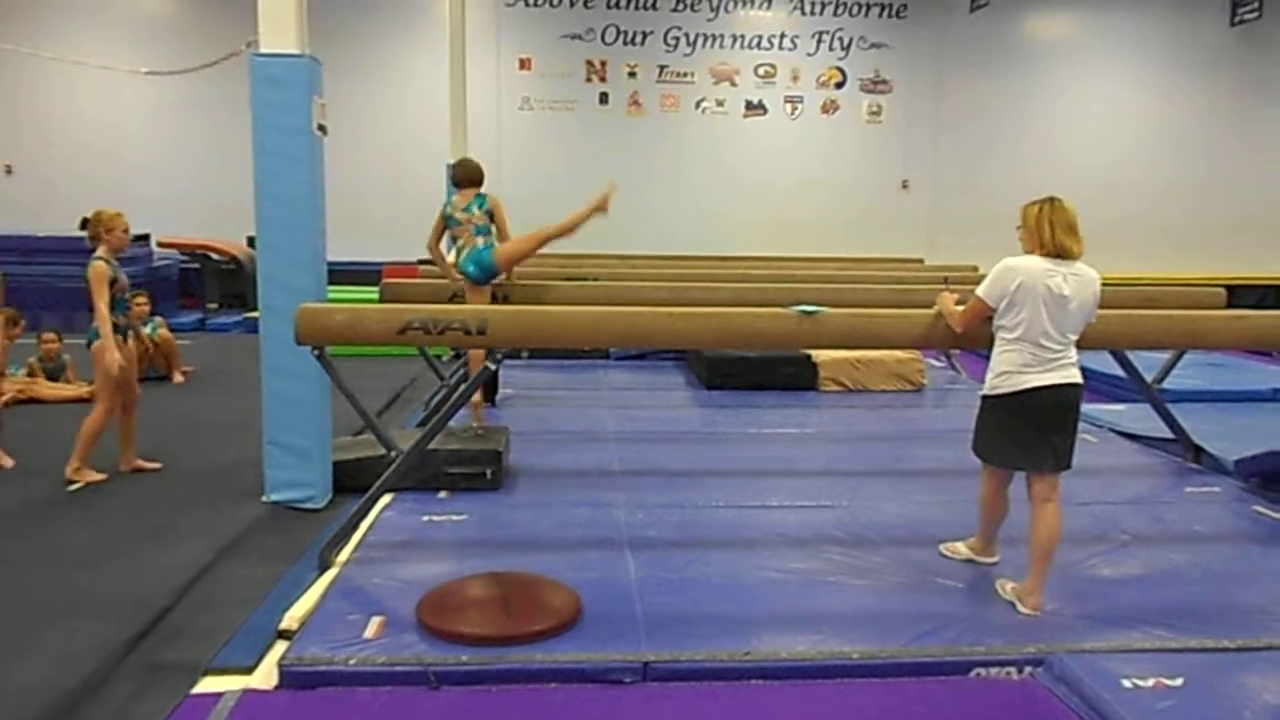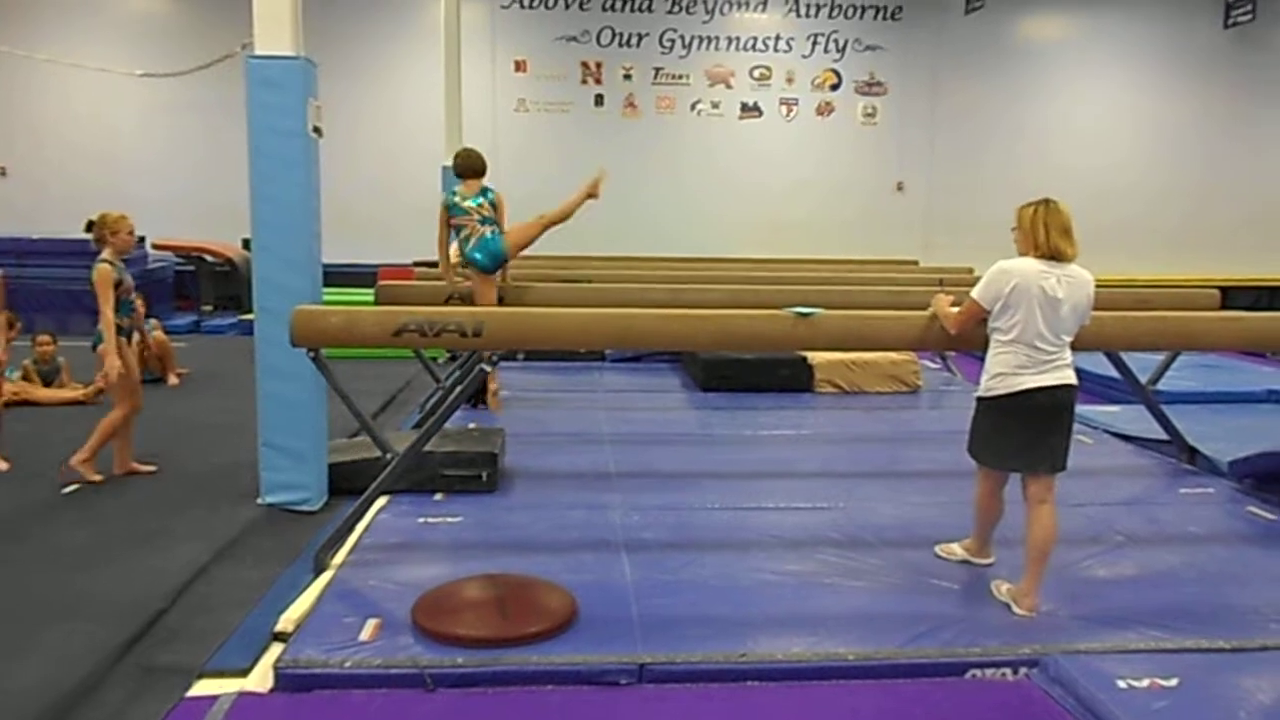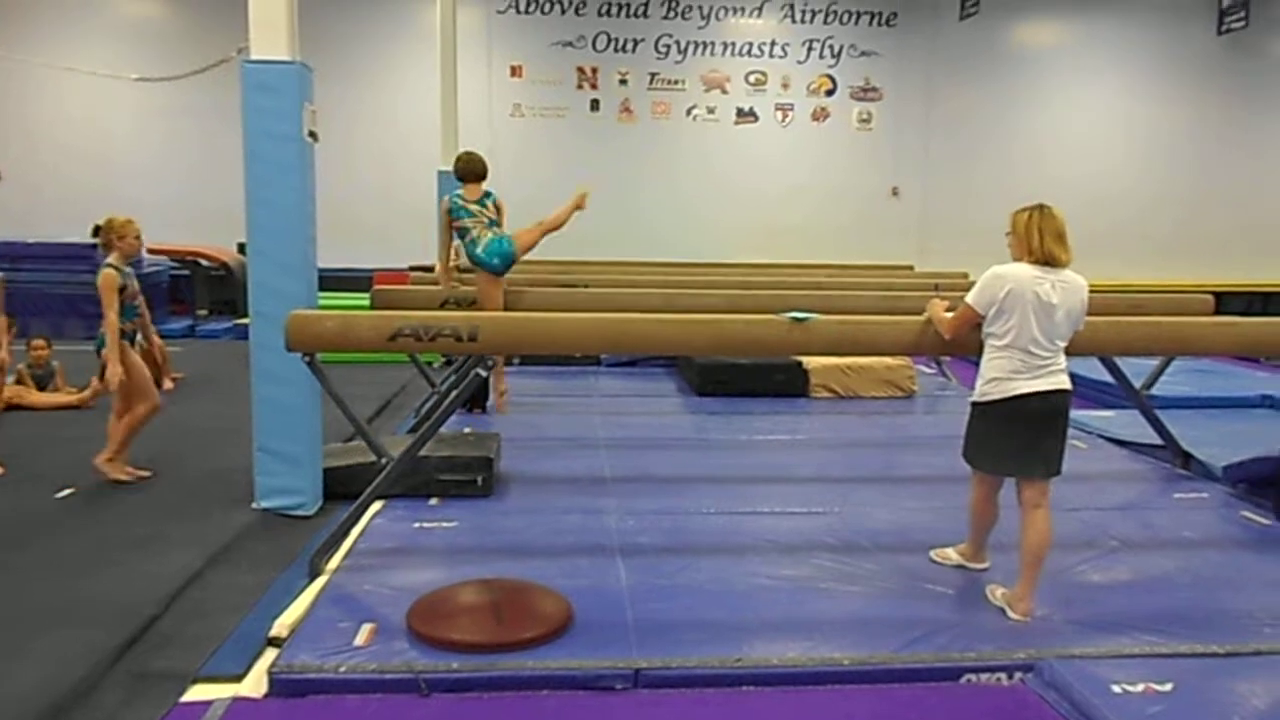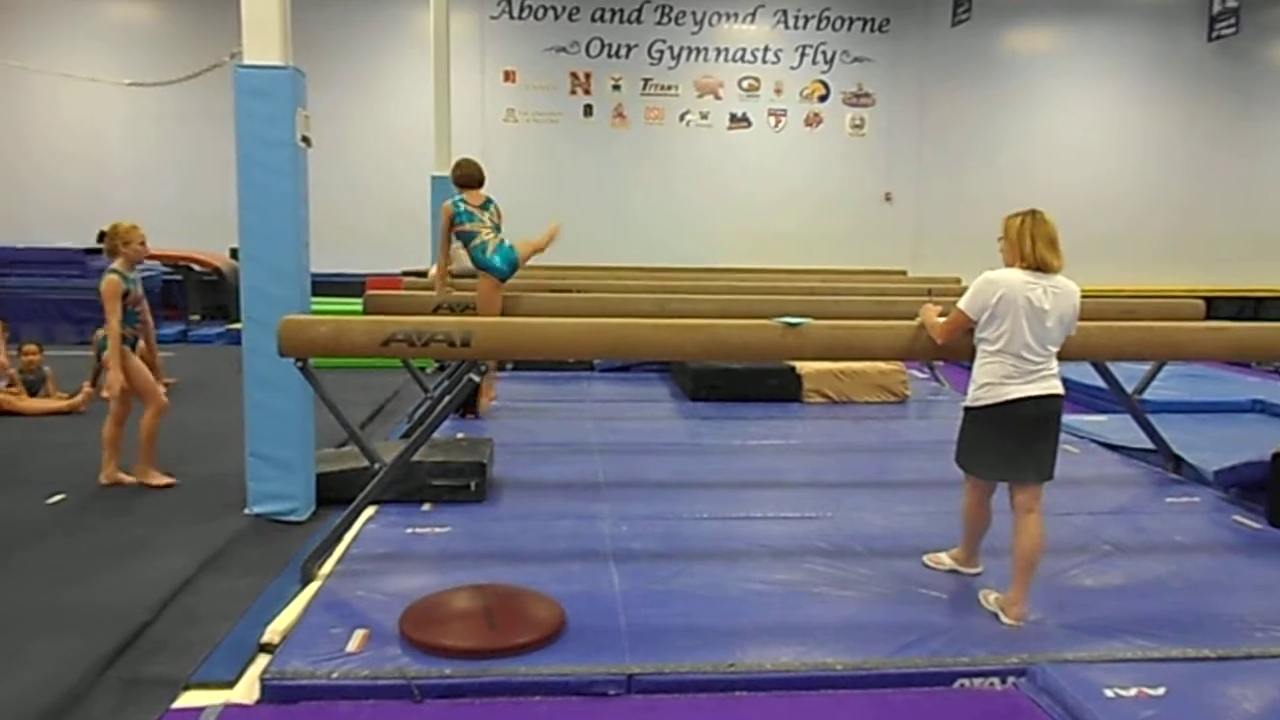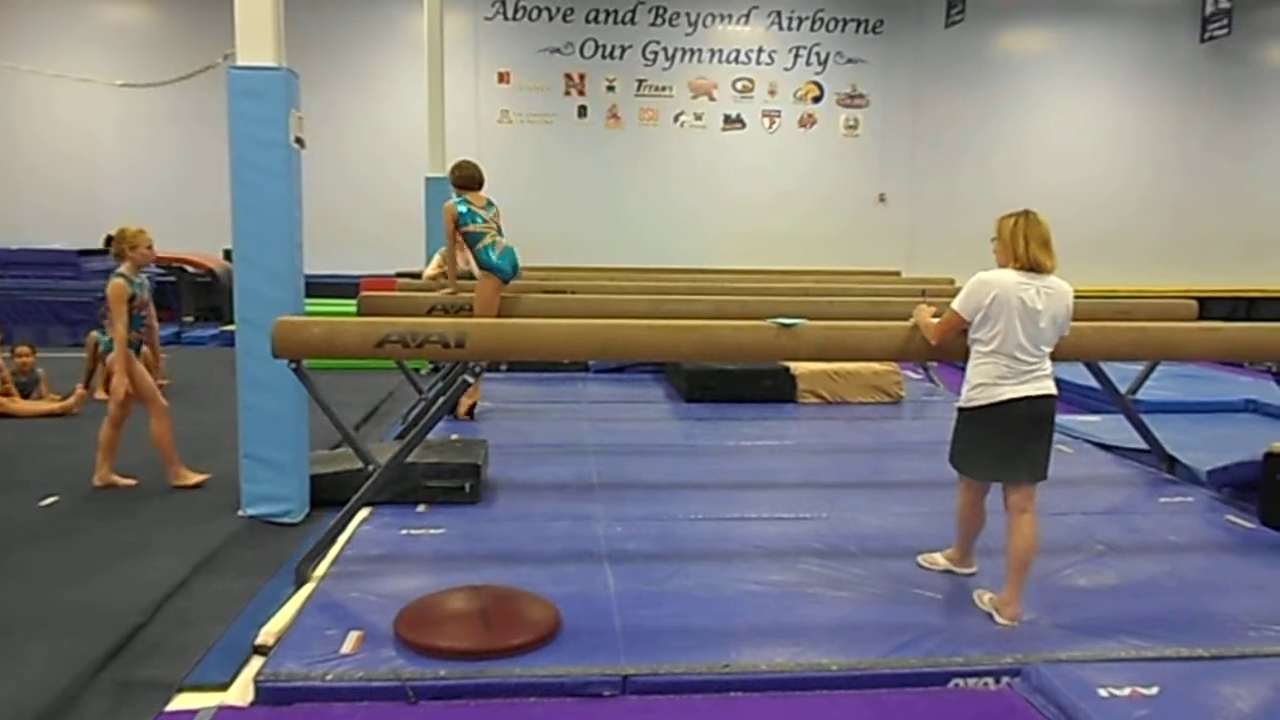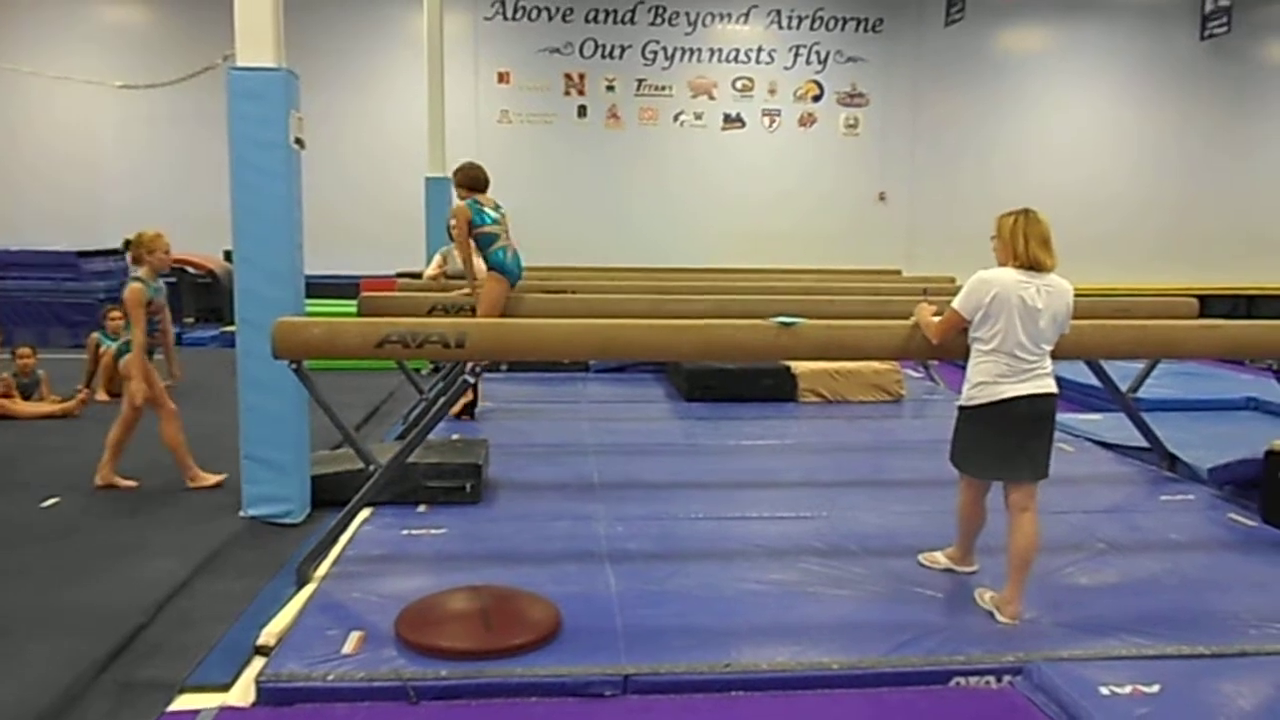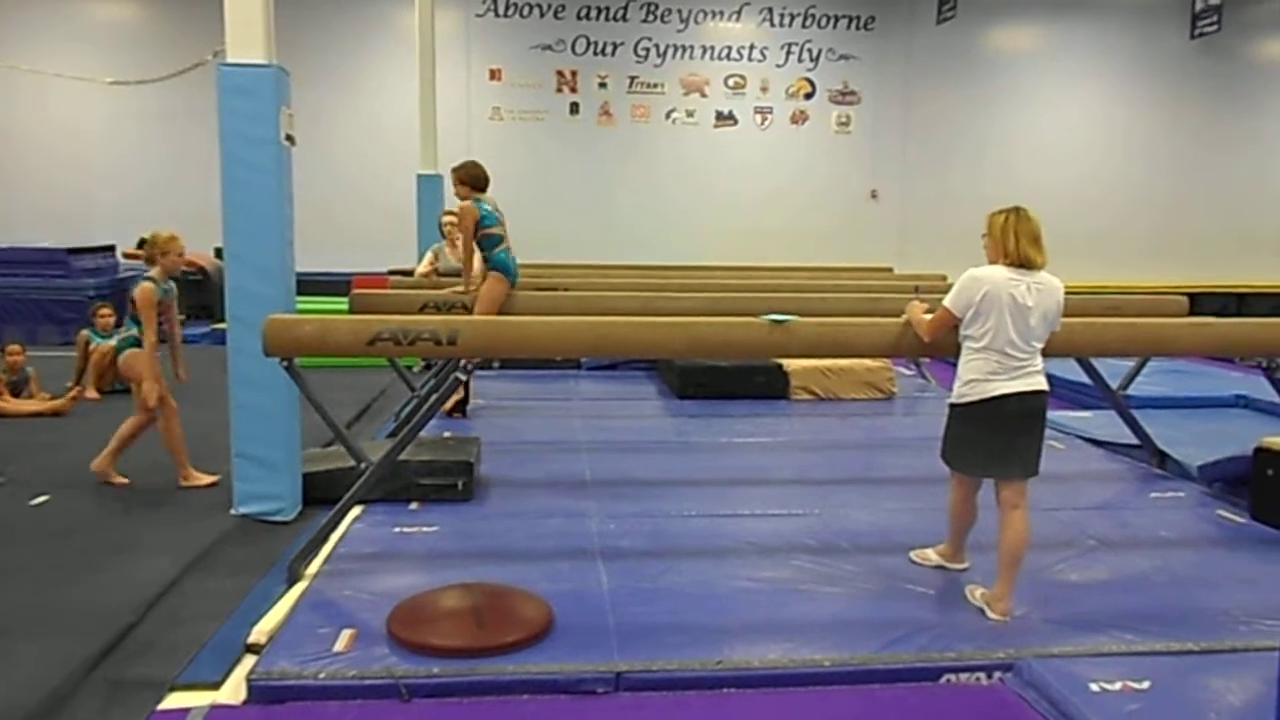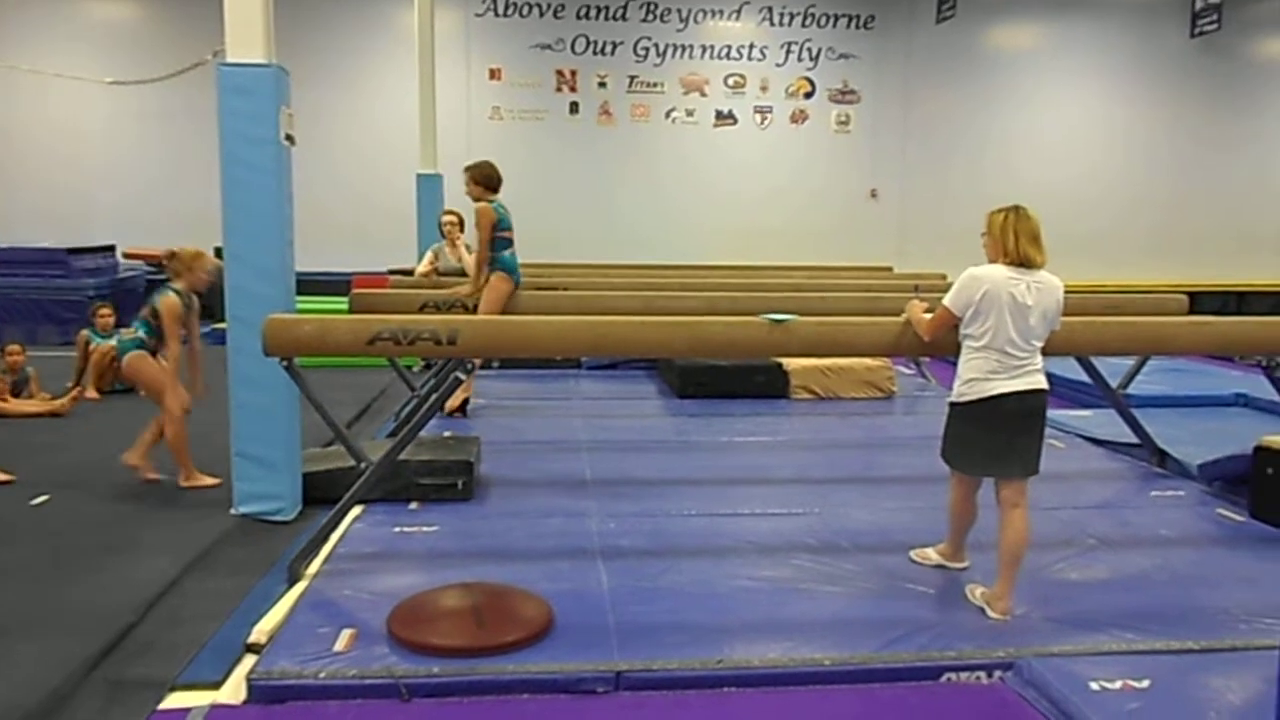
dt=0.1s
person 1, frame 1
left shoulder: (1013, 269)
right shoulder: (1089, 279)
left elbow: (963, 323)
left wrist: (946, 305)
left hip: (1012, 391)
right hip: (1064, 390)
left knee: (996, 479)
right knee: (1046, 493)
left ankle: (983, 545)
right ankle: (1032, 591)
person 1, frame 2
left shoulder: (1007, 272)
right shoulder: (1083, 281)
left elbow: (958, 325)
left wrist: (942, 307)
left hip: (1007, 392)
right hip: (1059, 392)
left knee: (991, 480)
right knee: (1041, 494)
left ankle: (979, 547)
right ankle: (1028, 592)
person 1, frame 3
left shoulder: (1002, 277)
right shoulder: (1077, 286)
left elbow: (953, 329)
left wrist: (936, 311)
left hip: (1002, 397)
right hip: (1053, 396)
left knee: (985, 484)
right knee: (1036, 499)
left ankle: (974, 551)
right ankle: (1023, 596)
person 1, frame 4
left shoulder: (994, 283)
right shoulder: (1069, 291)
left elbow: (945, 335)
left wrist: (929, 316)
left hip: (994, 402)
right hip: (1046, 401)
left knee: (978, 488)
right knee: (1029, 503)
left ankle: (967, 555)
right ankle: (1016, 600)
person 1, frame 5
left shoulder: (987, 284)
right shoulder: (1062, 292)
left elbow: (939, 335)
left wrist: (923, 317)
left hip: (988, 403)
right hip: (1039, 401)
left knee: (972, 489)
right knee: (1022, 503)
left ankle: (962, 555)
right ankle: (1010, 601)
person 1, frame 6
left shoulder: (987, 282)
right shoulder: (1062, 290)
left elbow: (939, 334)
left wrist: (924, 316)
left hip: (988, 401)
right hip: (1039, 400)
left knee: (973, 487)
right knee: (1023, 502)
left ankle: (962, 554)
right ankle: (1012, 599)
person 1, frame 7
left shoulder: (978, 280)
right shoulder: (1053, 288)
left elbow: (931, 332)
left wrist: (915, 313)
left hip: (979, 398)
right hip: (1030, 397)
left knee: (964, 485)
right knee: (1014, 499)
left ankle: (953, 551)
right ankle: (1002, 597)
person 1, frame 8
left shoulder: (978, 279)
right shoulder: (1052, 287)
left elbow: (931, 331)
left wrist: (915, 313)
left hip: (979, 398)
right hip: (1030, 397)
left knee: (964, 484)
right knee: (1014, 498)
left ankle: (954, 551)
right ankle: (1002, 596)
person 2, frame 1
left shoulder: (112, 263)
right shoulder: (99, 266)
right elbow: (102, 309)
left wrist: (128, 339)
right wrist: (110, 348)
left hip: (121, 335)
right hip: (107, 337)
left knee: (130, 400)
right knee: (106, 407)
left ankle: (129, 459)
right ankle: (76, 467)
person 2, frame 2
left shoulder: (119, 266)
right shoulder: (104, 268)
left elbow: (132, 306)
right elbow: (106, 312)
right wrist: (111, 354)
left hip: (124, 337)
right hip: (111, 339)
left knee: (131, 403)
right knee: (127, 406)
left ankle: (123, 462)
right ankle: (83, 458)
person 2, frame 3
left shoulder: (127, 271)
right shoulder: (109, 274)
left elbow: (141, 311)
right elbow: (110, 318)
left wrist: (153, 342)
right wrist: (114, 362)
left hip: (128, 341)
right hip: (115, 343)
left knee: (124, 407)
right knee: (150, 401)
left ankle: (119, 464)
right ankle: (108, 456)
person 2, frame 4
left shoulder: (133, 276)
right shoulder: (113, 280)
left elbow: (145, 317)
right elbow: (113, 325)
left wrist: (152, 350)
right wrist: (115, 369)
left hip: (128, 346)
right hip: (117, 348)
left knee: (119, 412)
right knee: (158, 403)
left ankle: (109, 471)
right ankle: (145, 469)
person 2, frame 5
left shoulder: (141, 280)
right shoulder: (119, 284)
left elbow: (150, 321)
right elbow: (119, 329)
right wrist: (121, 373)
left hip: (129, 350)
right hip: (119, 351)
left knee: (117, 413)
right knee: (158, 407)
left ankle: (103, 473)
right ankle: (178, 473)
person 2, frame 6
left shoulder: (158, 285)
right shoulder: (136, 288)
left elbow: (166, 326)
right elbow: (138, 334)
left wrist: (171, 361)
right wrist: (138, 378)
left hip: (142, 354)
right hip: (132, 354)
left knee: (130, 416)
right knee: (168, 411)
left ankle: (105, 472)
right ankle: (193, 475)
person 2, frame 7
left shoulder: (169, 286)
right shoulder: (148, 288)
left elbow: (174, 328)
right elbow: (150, 335)
left wrist: (178, 365)
right wrist: (149, 379)
left hip: (140, 350)
right hip: (132, 349)
left knee: (147, 413)
right knee: (167, 408)
left ankle: (104, 462)
right ankle: (186, 475)
person 2, frame 8
left shoulder: (191, 300)
right shoulder: (172, 300)
left elbow: (194, 342)
right elbow: (173, 346)
left wrist: (196, 380)
right wrist: (174, 390)
left hip: (147, 350)
right hip: (133, 351)
left knee: (180, 403)
right knee: (175, 409)
left ankle: (138, 455)
right ankle: (188, 475)
person 3, frame 1
left shoulder: (446, 208)
right shoulder: (489, 201)
left elbow: (432, 246)
right elbow: (505, 237)
left wrist: (449, 271)
right wrist: (509, 269)
left hip: (469, 271)
right hip: (487, 258)
right knee: (544, 234)
left ankle: (476, 392)
right ankle: (594, 207)
person 3, frame 2
left shoulder: (448, 198)
right shoulder: (492, 194)
left elbow: (442, 240)
left wrist: (447, 272)
right wrist: (504, 269)
left hip: (477, 259)
right hip: (498, 247)
right knee: (546, 219)
left ankle: (491, 381)
right ankle: (587, 191)
person 3, frame 3
left shoulder: (448, 202)
right shoulder: (493, 198)
left elbow: (445, 242)
left wrist: (444, 276)
left hip: (486, 264)
right hip: (507, 249)
right knee: (541, 226)
left ankle: (499, 383)
right ankle: (575, 204)
person 3, frame 4
left shoulder: (448, 206)
right shoulder: (492, 203)
left elbow: (444, 248)
left wrist: (441, 282)
left hip: (490, 265)
right hip: (510, 255)
right knee: (530, 243)
left ankle: (488, 388)
right ankle: (547, 237)
person 3, frame 5
left shoulder: (452, 207)
right shoulder: (490, 203)
left elbow: (452, 250)
left wrist: (451, 284)
left hip: (492, 267)
right hip: (509, 259)
left ankle: (474, 389)
person 3, frame 6
left shoulder: (462, 208)
right shoulder: (496, 206)
left elbow: (464, 251)
left wrist: (471, 284)
right wrist: (481, 281)
left hip: (501, 268)
right hip: (513, 264)
left ankle: (470, 387)
person 3, frame 7
left shoulder: (467, 207)
right shoulder: (490, 206)
left elbow: (467, 250)
left wrist: (466, 283)
right wrist: (479, 280)
left hip: (499, 271)
right hip: (505, 268)
left ankle: (462, 384)
person 3, frame 8
left shoulder: (483, 208)
right shoulder: (497, 206)
left elbow: (483, 251)
left wrist: (474, 284)
right wrist: (480, 281)
left hip: (502, 271)
right hip: (505, 270)
left ankle: (466, 382)
